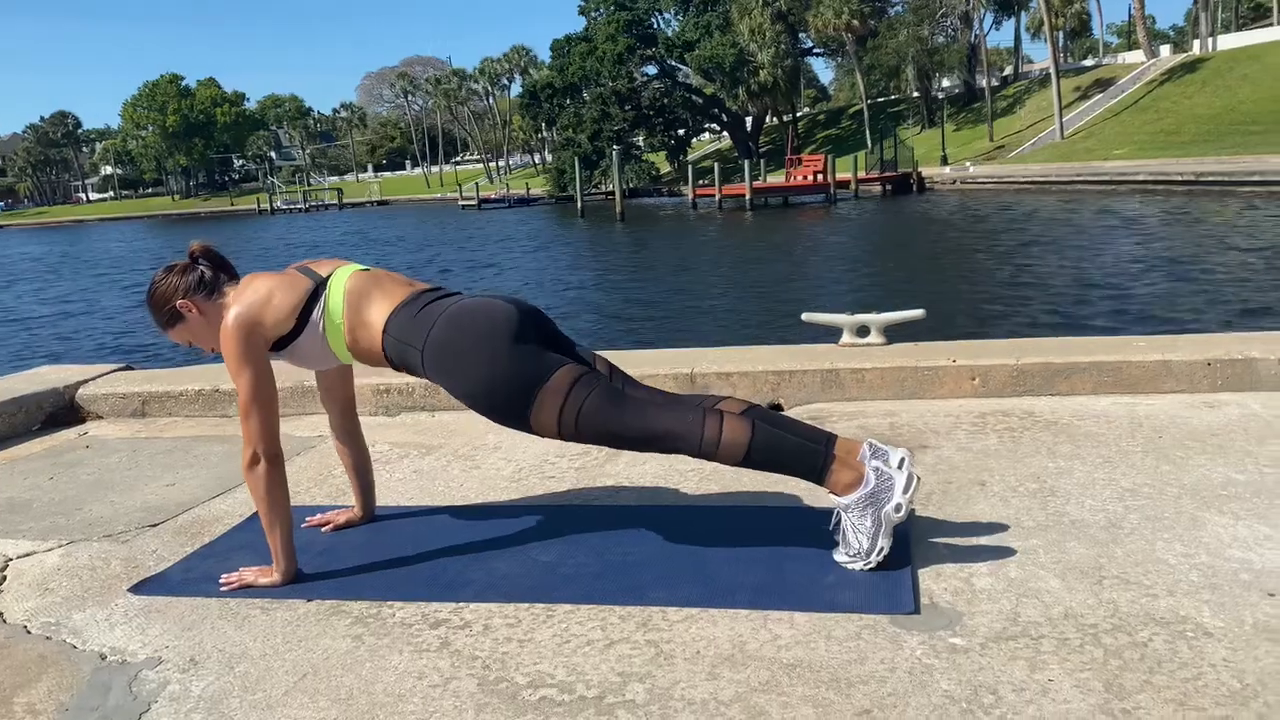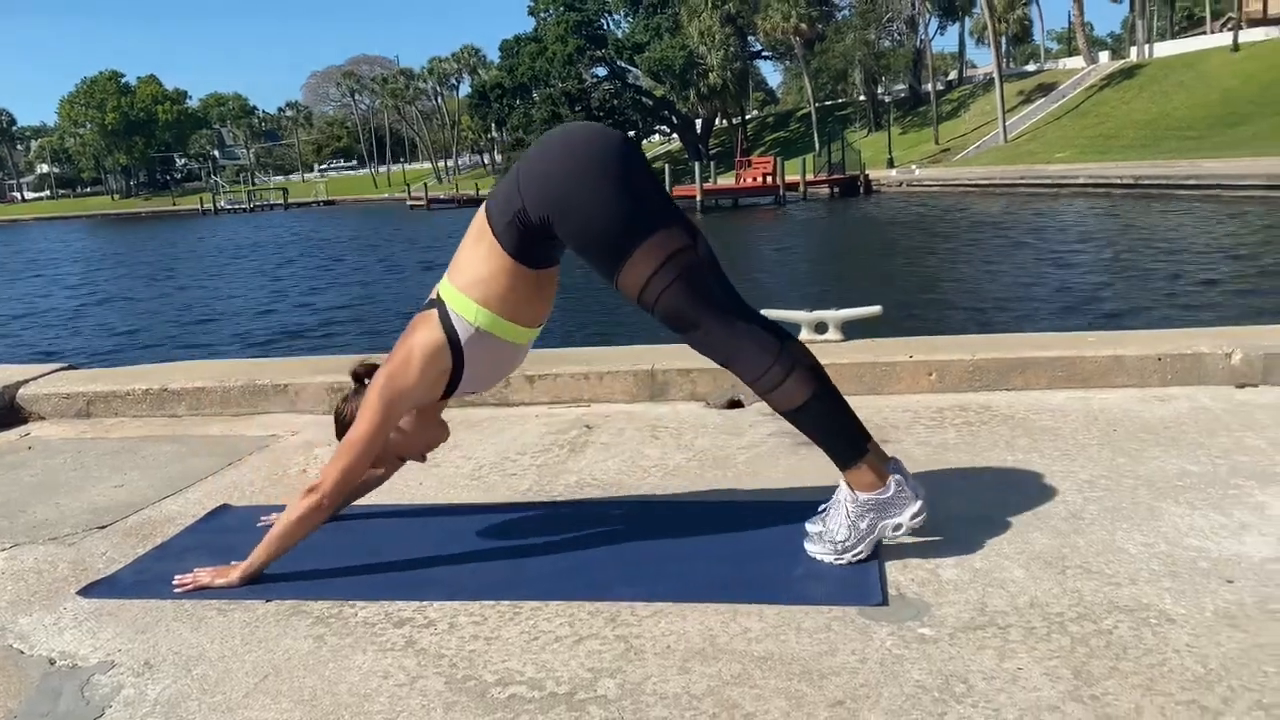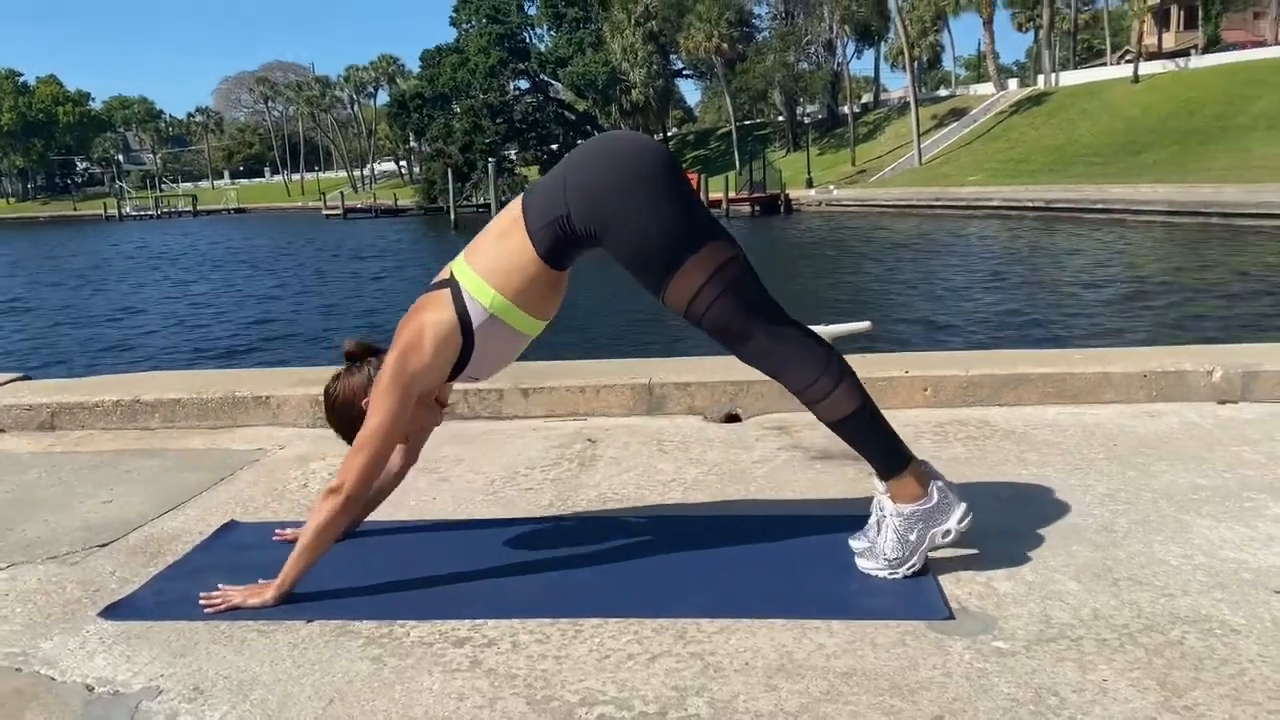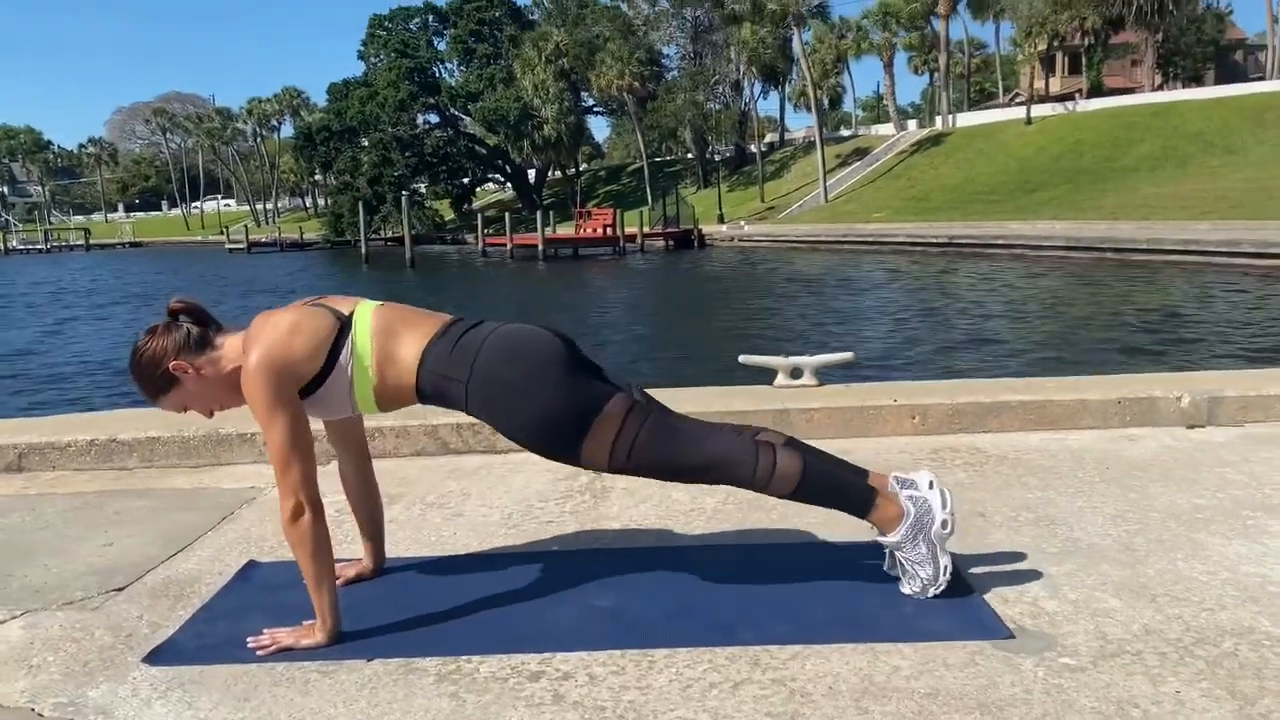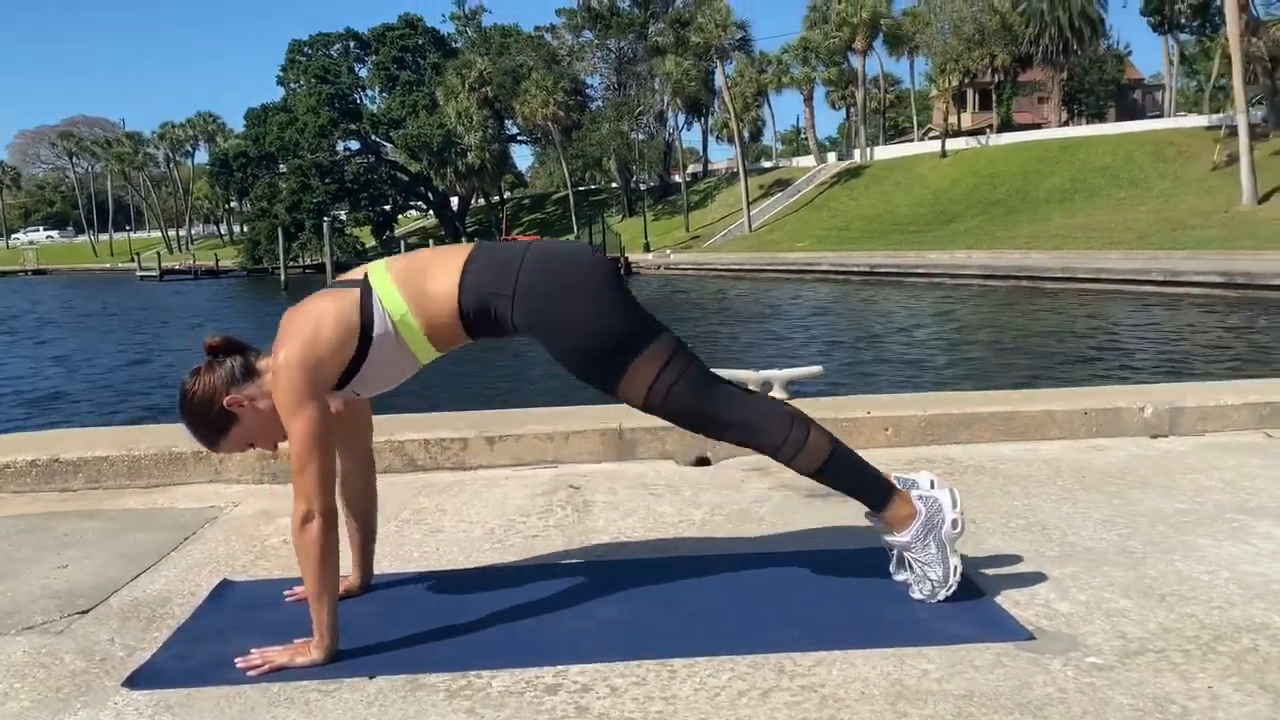
dt=1s
person 1, frame 1
left shoulder: (240, 316)
right shoulder: (292, 295)
left elbow: (261, 454)
right elbow: (342, 412)
left wrist: (280, 564)
right wrist: (363, 506)
left hip: (472, 345)
right hip: (484, 321)
left knee: (644, 422)
right knee: (646, 404)
left ankle: (854, 470)
right ankle: (853, 461)
person 1, frame 2
left shoulder: (407, 381)
right shoulder: (424, 367)
left elbow: (326, 487)
right elbow: (362, 476)
left wrist: (243, 570)
right wrist: (313, 510)
left hip: (569, 177)
right hip: (579, 170)
left knee: (715, 324)
right knee: (720, 317)
left ankle: (877, 484)
right ankle: (867, 473)
person 1, frame 3
left shoulder: (411, 359)
right shoulder: (429, 347)
left elbow: (349, 483)
right elbow: (404, 452)
left wrist: (279, 587)
right wrist: (343, 525)
left hip: (614, 184)
right hip: (616, 176)
left knee: (757, 332)
right knee: (758, 328)
left ankle: (915, 493)
right ankle: (902, 483)
person 1, frame 4
left shoulder: (261, 363)
right shoulder: (295, 335)
left elbow: (298, 502)
right elbow: (350, 448)
left wrist: (322, 622)
right wrist: (373, 556)
left hip: (506, 378)
right hip: (516, 356)
left knee: (694, 452)
right knee: (692, 439)
left ankle: (897, 509)
right ankle: (892, 490)
person 1, frame 5
left shoulder: (293, 368)
right shoulder: (323, 352)
left elbow: (314, 513)
right elbow: (358, 468)
left wrist: (318, 638)
right wrist: (357, 574)
left hip: (547, 286)
right hip: (545, 276)
left knee: (714, 409)
right knee: (710, 405)
left ankle: (906, 514)
right ankle: (894, 496)
